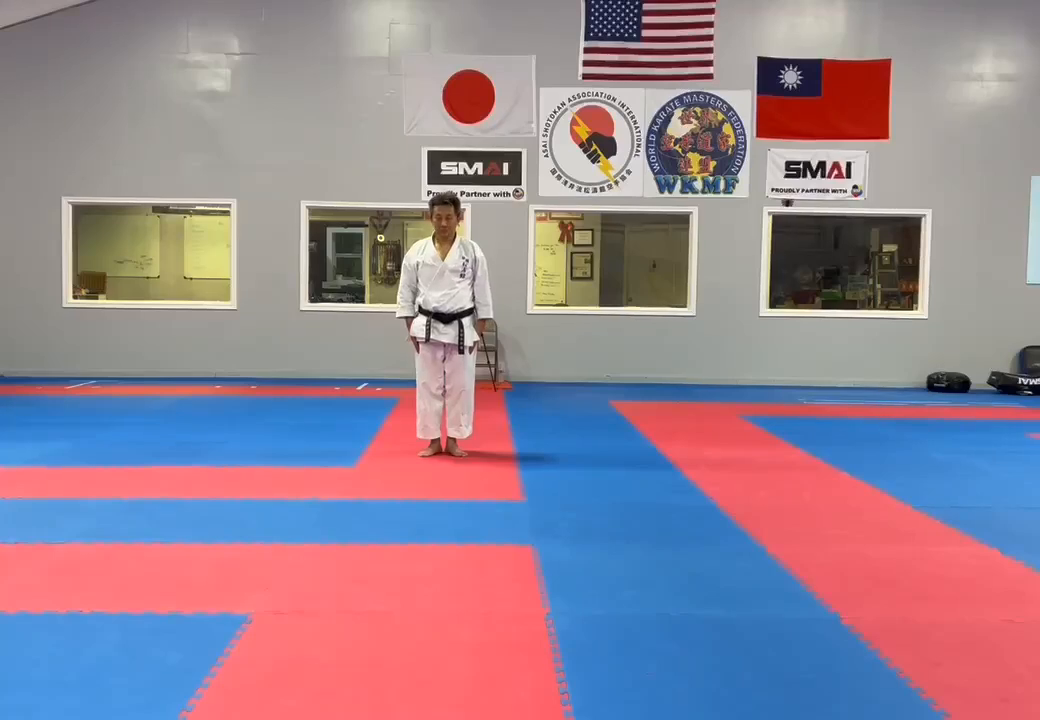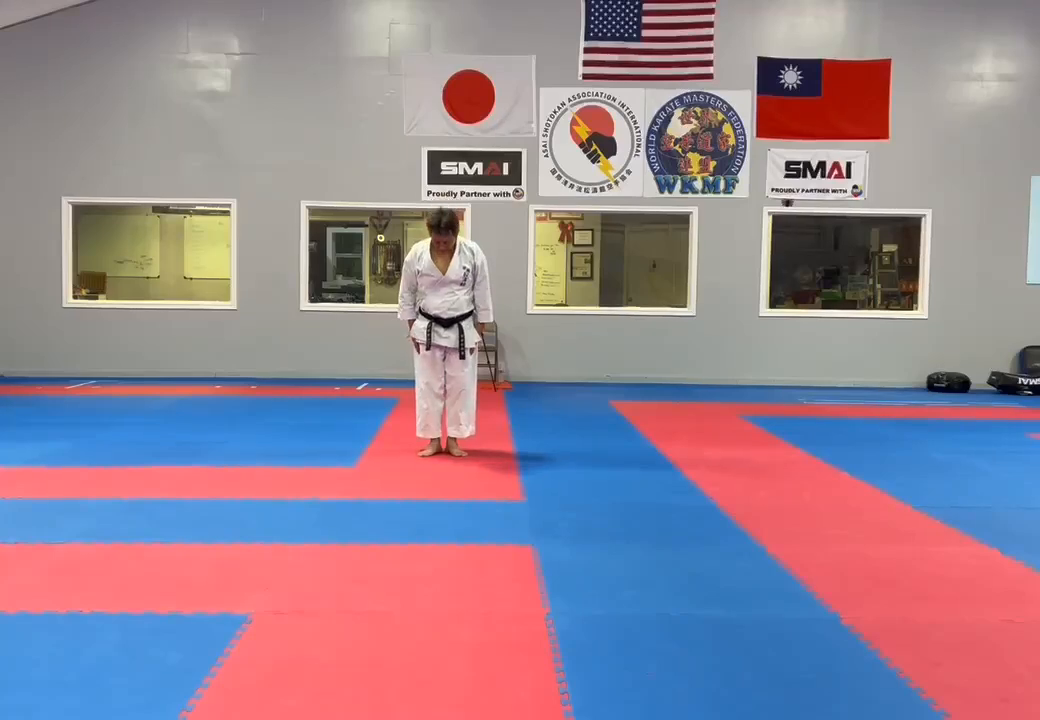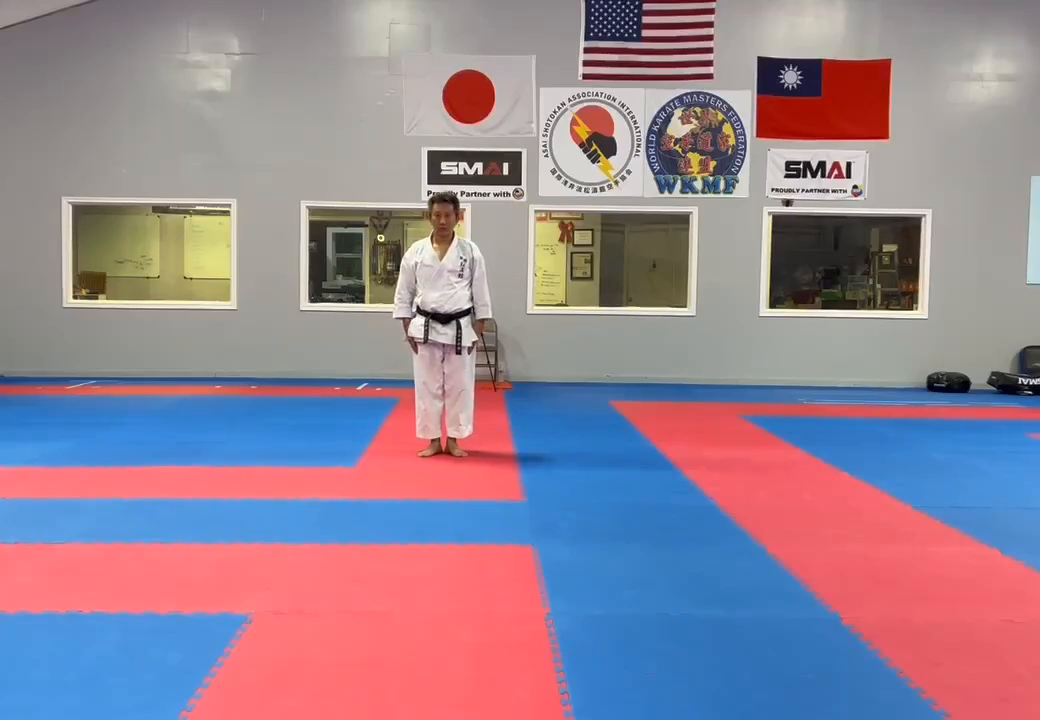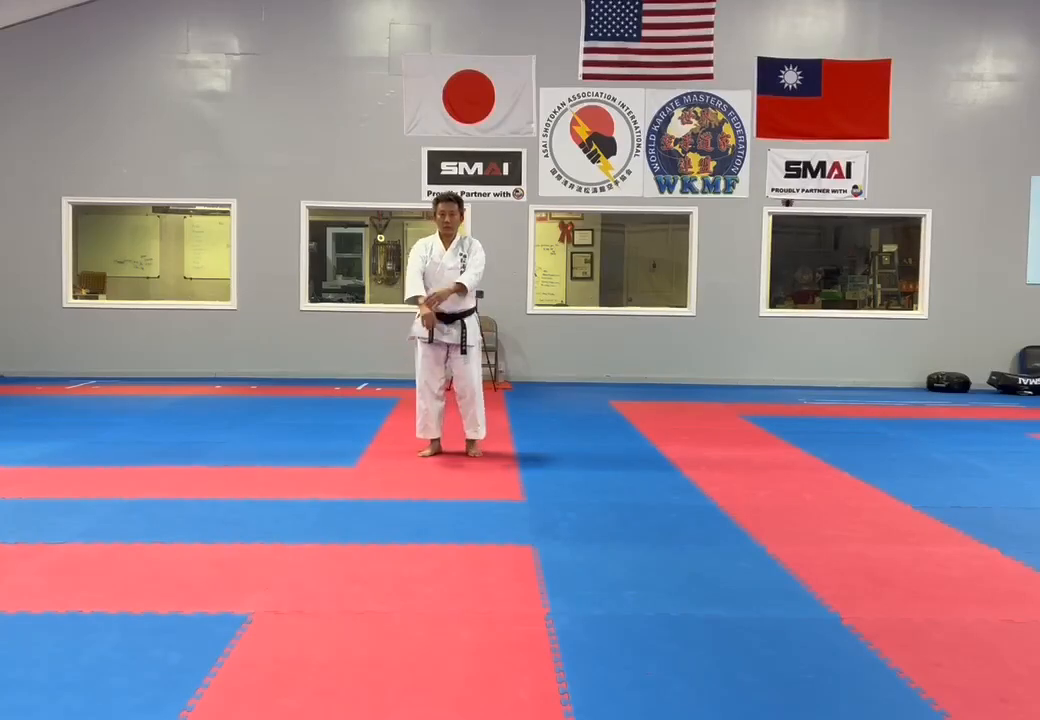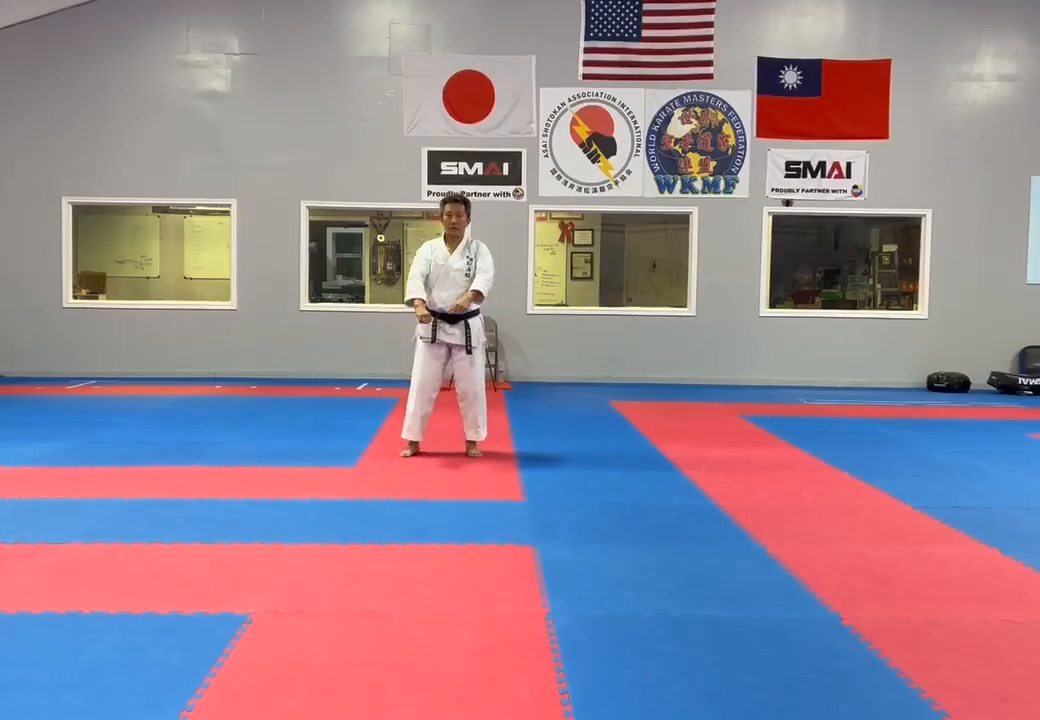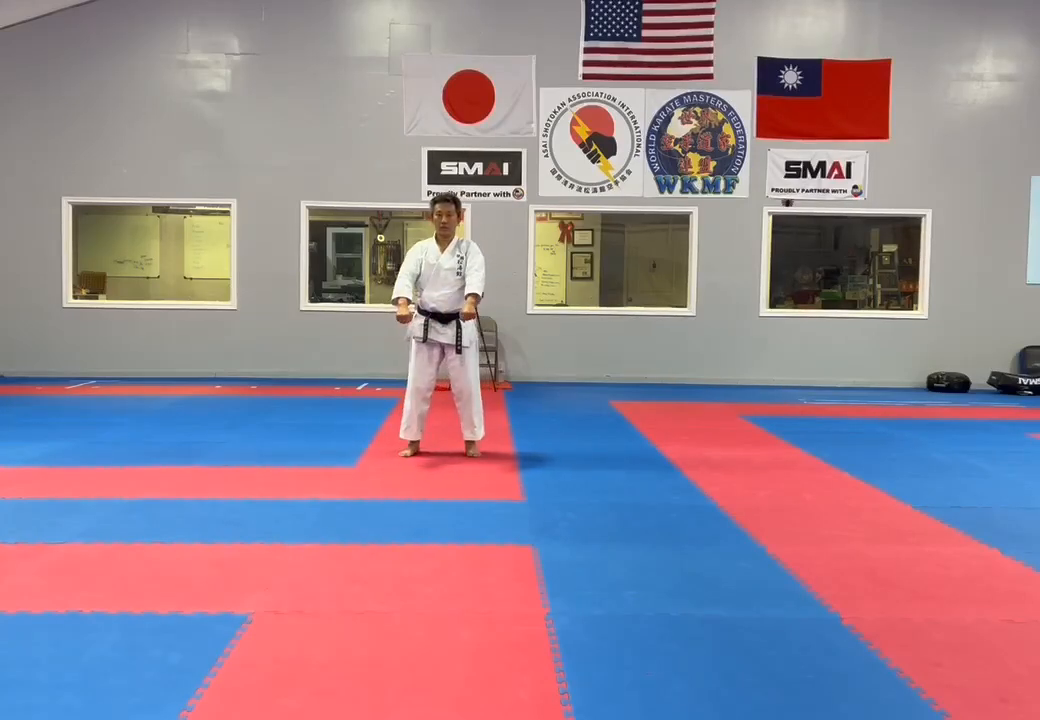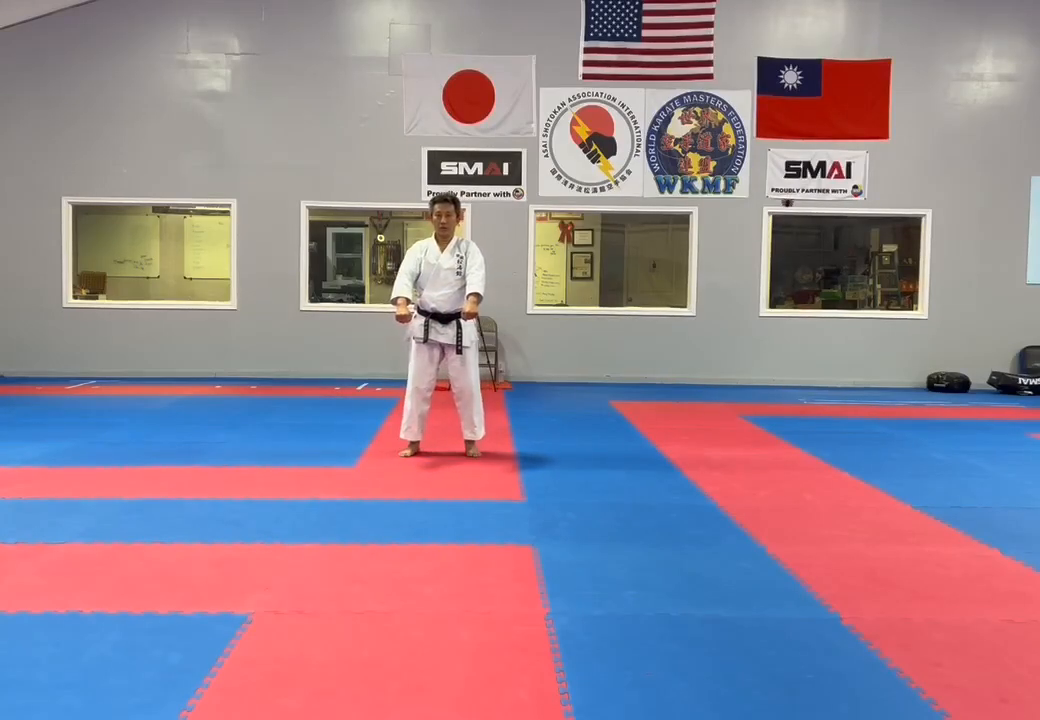
dt=0.7s
person 1, frame 1
left shoulder: (472, 250)
right shoulder: (417, 251)
left elbow: (482, 292)
right elbow: (406, 291)
left wrist: (479, 330)
right wrist: (411, 328)
left hip: (461, 327)
right hip: (427, 327)
left knee: (460, 385)
right knee: (429, 385)
left ankle: (453, 440)
right ankle: (434, 440)
person 1, frame 2
left shoulder: (473, 253)
right shoulder: (416, 254)
left elbow: (482, 294)
right elbow: (407, 293)
left wrist: (479, 330)
right wrist: (412, 328)
left hip: (462, 329)
right hip: (428, 329)
left knee: (461, 385)
right knee: (428, 384)
left ankle: (453, 439)
right ankle: (433, 439)
person 1, frame 3
left shoulder: (470, 251)
right shoulder: (416, 251)
left elbow: (480, 292)
right elbow: (404, 292)
left wrist: (478, 329)
right wrist: (407, 328)
left hip: (460, 327)
right hip: (426, 327)
left knee: (459, 385)
right knee: (427, 385)
left ankle: (454, 440)
right ankle: (433, 440)
person 1, frame 4
left shoulder: (472, 246)
right shoulder: (422, 246)
left elbow: (473, 276)
right elbow: (414, 279)
left wrist: (445, 292)
right wrist: (424, 305)
left hip: (463, 325)
right hip: (430, 325)
left knee: (469, 385)
right knee: (429, 384)
left ankle: (473, 439)
right ankle: (434, 440)
person 1, frame 5
left shoulder: (478, 249)
right shoulder: (428, 249)
left elbow: (485, 278)
right elbow: (415, 279)
left wrist: (468, 298)
right wrist: (419, 306)
left hip: (467, 326)
right hip: (433, 326)
left knee: (471, 386)
right knee: (423, 384)
left ankle: (472, 441)
right ankle: (413, 440)
person 1, frame 6
left shoulder: (469, 249)
right shoulder: (420, 250)
left elbow: (475, 278)
right elbow: (405, 278)
left wrist: (470, 303)
right wrist: (403, 305)
left hip: (459, 326)
right hip: (426, 325)
left knee: (466, 385)
right knee: (419, 385)
left ankle: (471, 440)
right ankle: (413, 441)
person 1, frame 7
left shoulder: (469, 249)
right shoulder: (419, 249)
left elbow: (476, 277)
right elbow: (405, 277)
left wrist: (472, 302)
right wrist: (402, 304)
left hip: (459, 326)
right hip: (425, 325)
left knee: (467, 385)
right knee: (418, 385)
left ankle: (471, 440)
right ankle: (414, 441)
